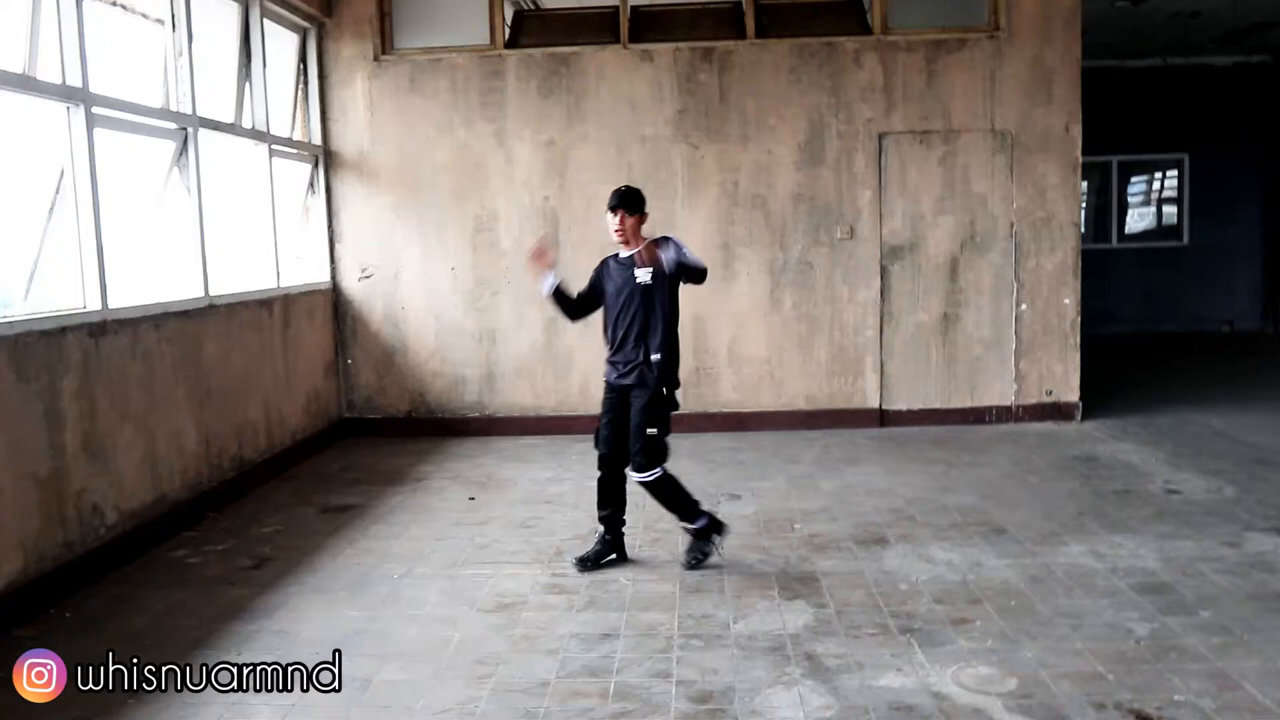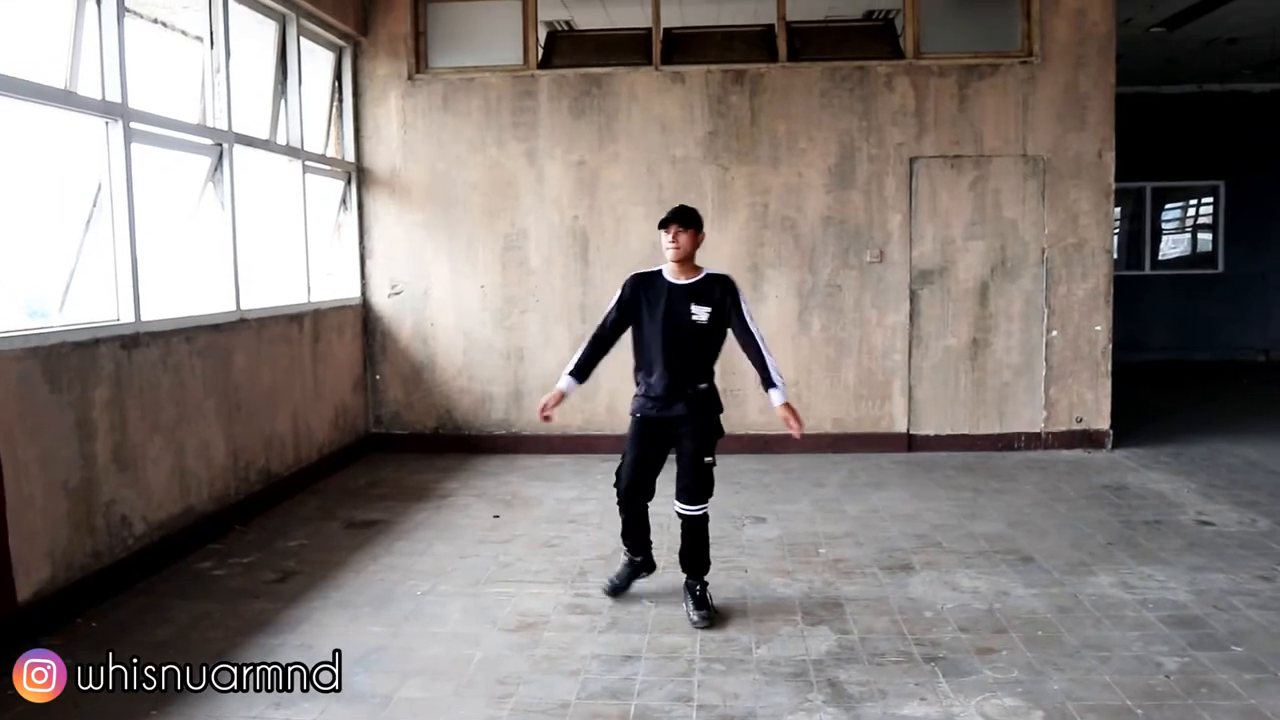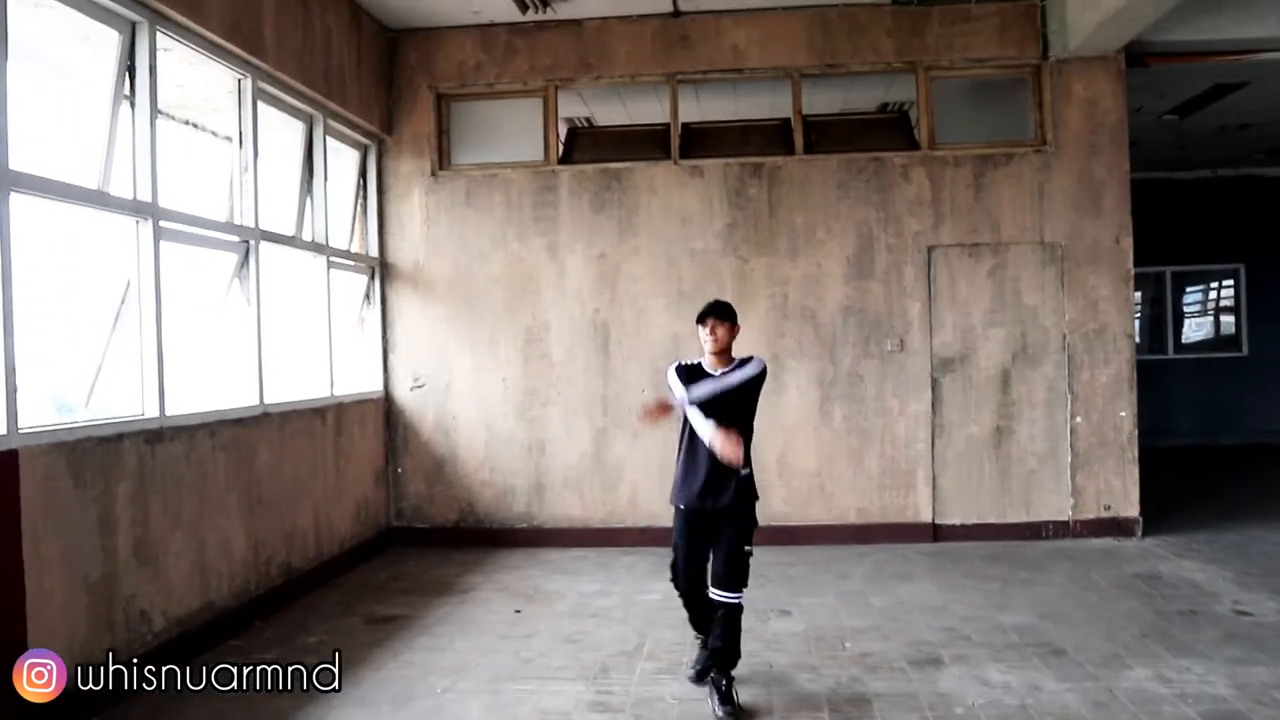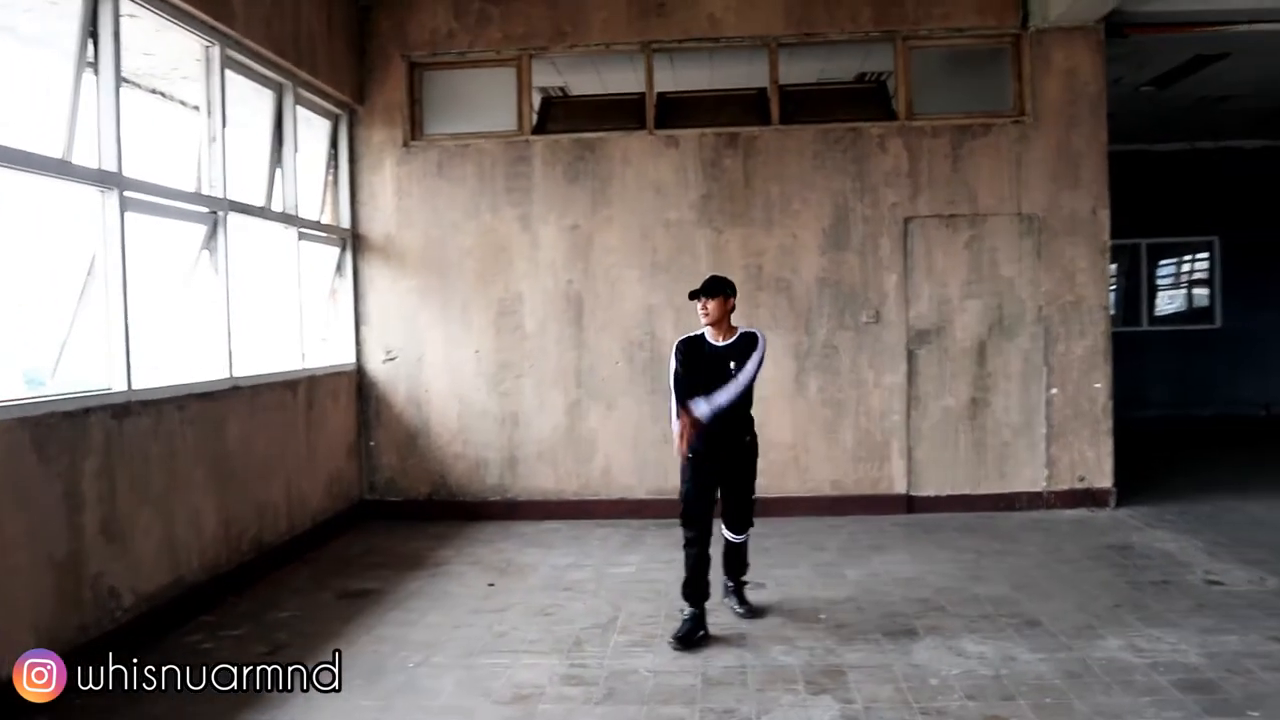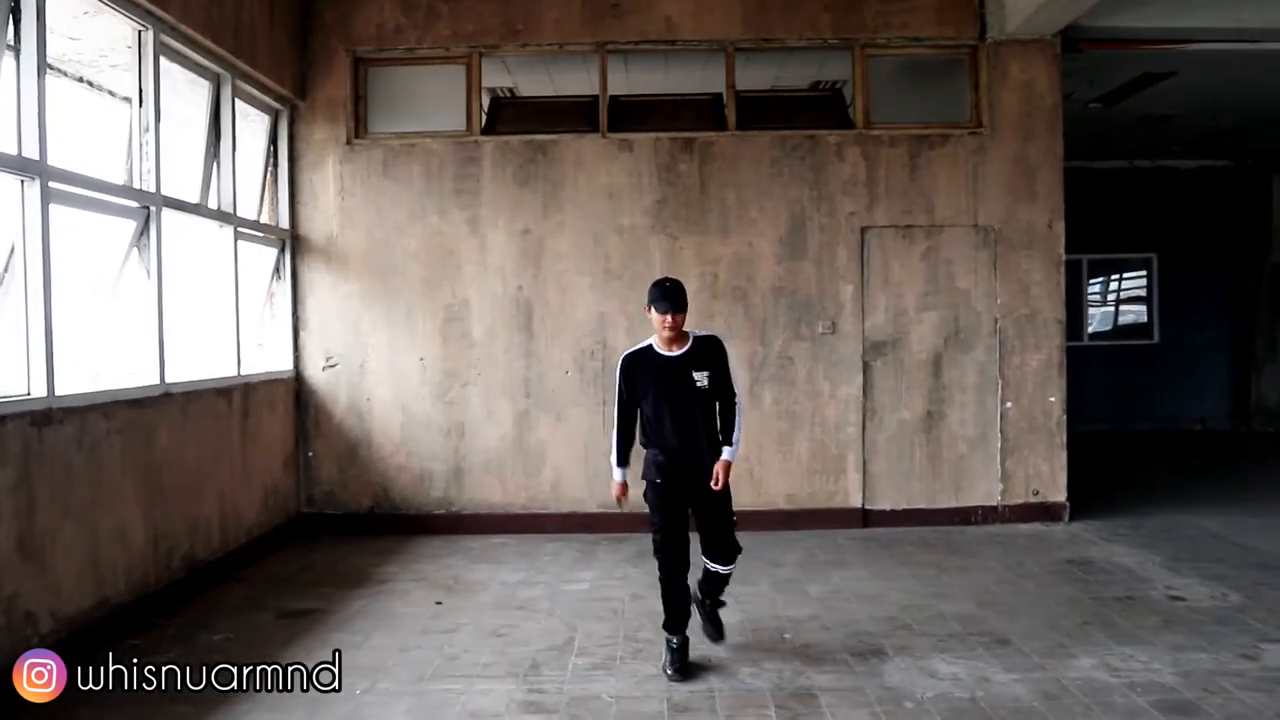
dt=1s
person 1, frame 1
left shoulder: (665, 250)
right shoulder: (607, 268)
left elbow: (697, 269)
right elbow: (578, 310)
left wrist: (660, 257)
right wrist: (548, 275)
left hip: (653, 376)
right hip: (618, 377)
left knee: (643, 466)
right knee: (609, 460)
left ankle: (703, 524)
right ankle: (611, 538)
person 1, frame 2
left shoulder: (720, 288)
right shoulder: (638, 285)
left elbow: (750, 339)
right elbow: (605, 332)
left wrist: (779, 396)
right wrist: (565, 383)
left hip: (697, 408)
right hip: (649, 405)
left knee: (693, 501)
right knee: (630, 490)
left ankle: (695, 584)
right ankle: (638, 557)
person 1, frame 3
left shoulder: (752, 369)
right shoulder: (681, 371)
left elbow: (718, 387)
right elbow: (689, 402)
left wrist: (672, 404)
right wrist: (714, 432)
left hip: (734, 495)
right hip: (690, 494)
left knee: (727, 588)
right knee: (686, 580)
left ankle: (721, 675)
right ankle: (707, 642)
person 1, frame 4
left shoulder: (752, 342)
right shoulder: (686, 347)
left elbow: (738, 387)
right elbow: (677, 395)
left wrist: (698, 414)
right wrist: (679, 430)
left hip: (739, 449)
right hip: (700, 452)
left knee: (738, 526)
right knee: (696, 533)
left ankle: (734, 586)
right ankle: (695, 614)
person 1, frame 5
left shoulder: (710, 349)
right shoulder: (633, 362)
left elbow: (730, 402)
right elbow: (624, 418)
left wrist: (727, 455)
right wrist: (620, 473)
left hip: (709, 469)
right hip: (663, 474)
left knee: (723, 552)
right knee: (671, 561)
left ankle: (707, 600)
right ankle: (675, 639)
